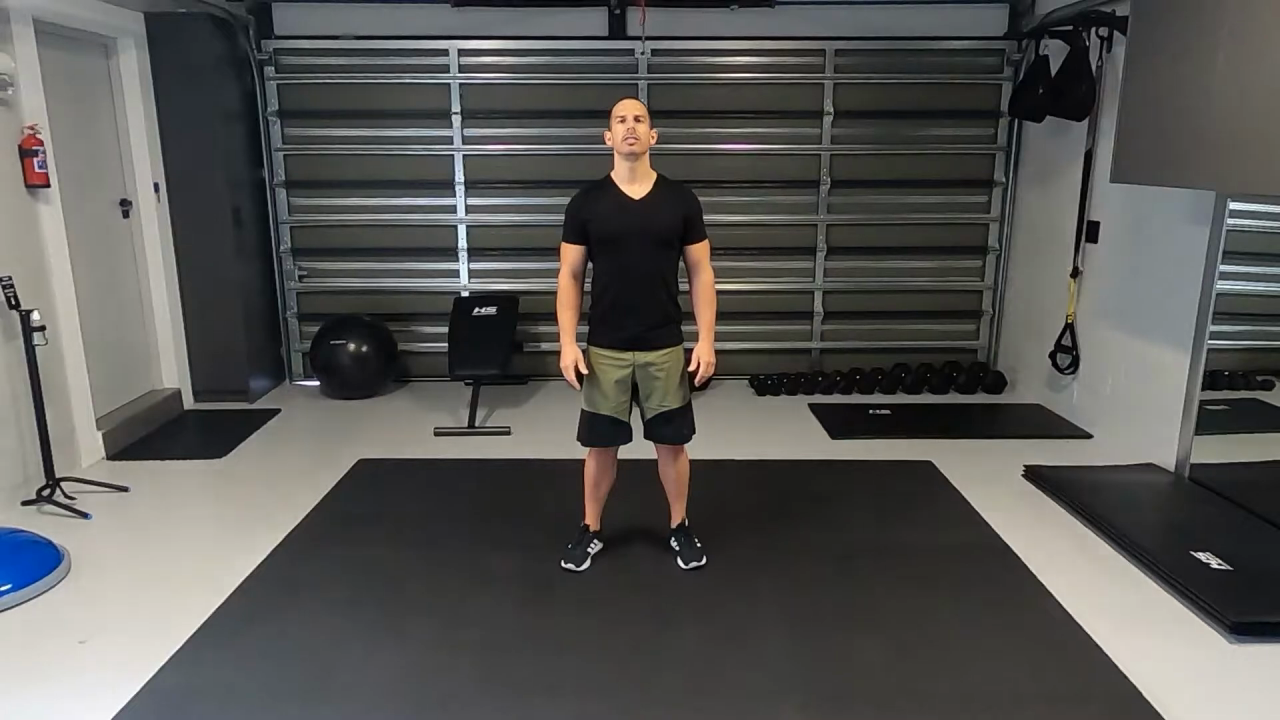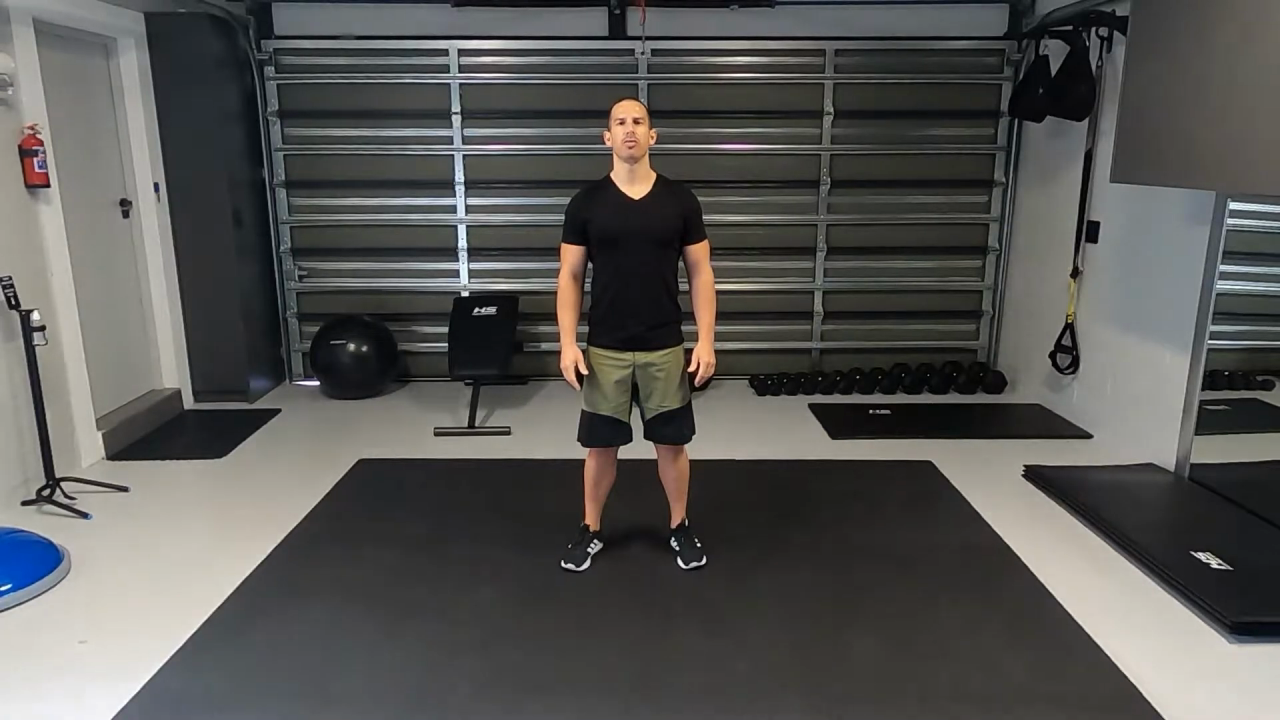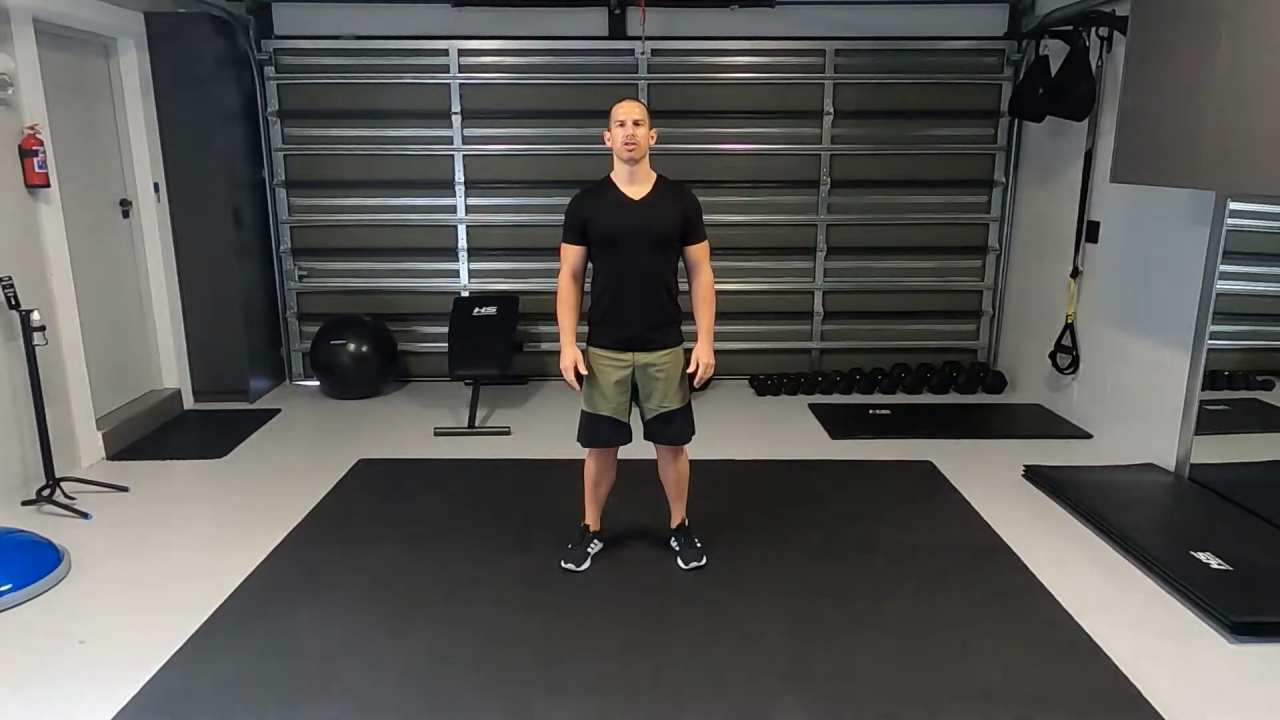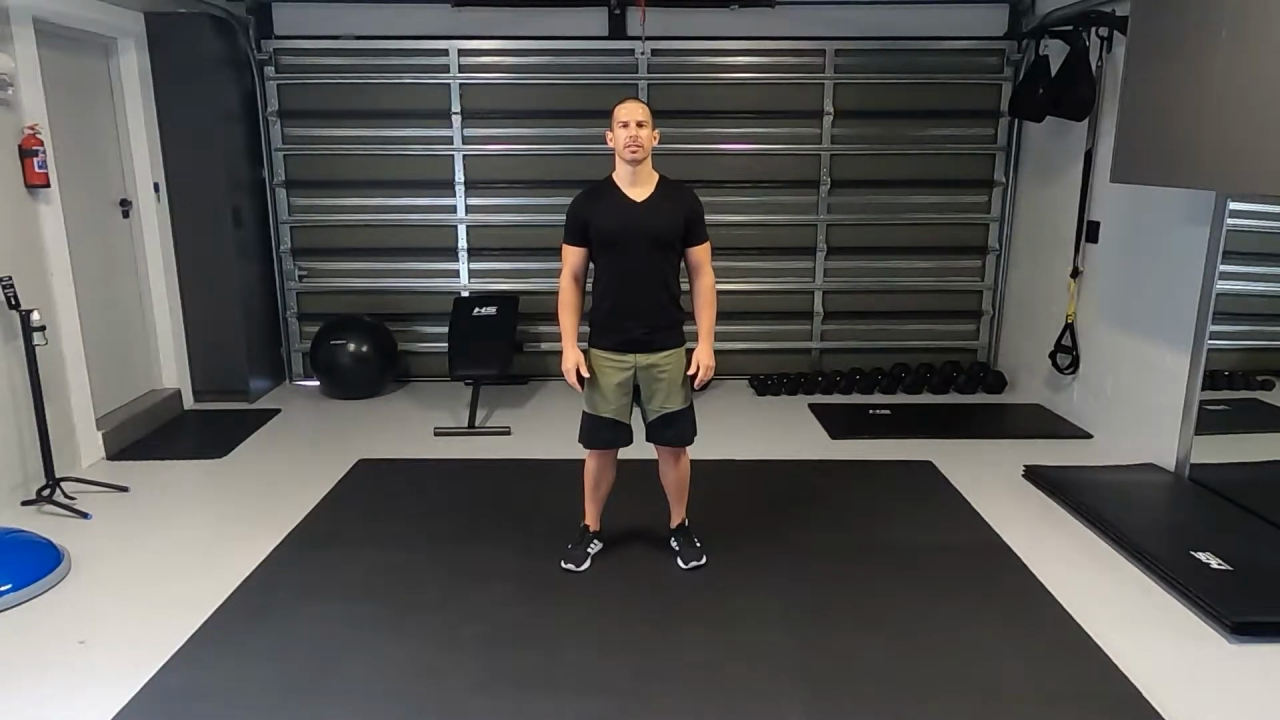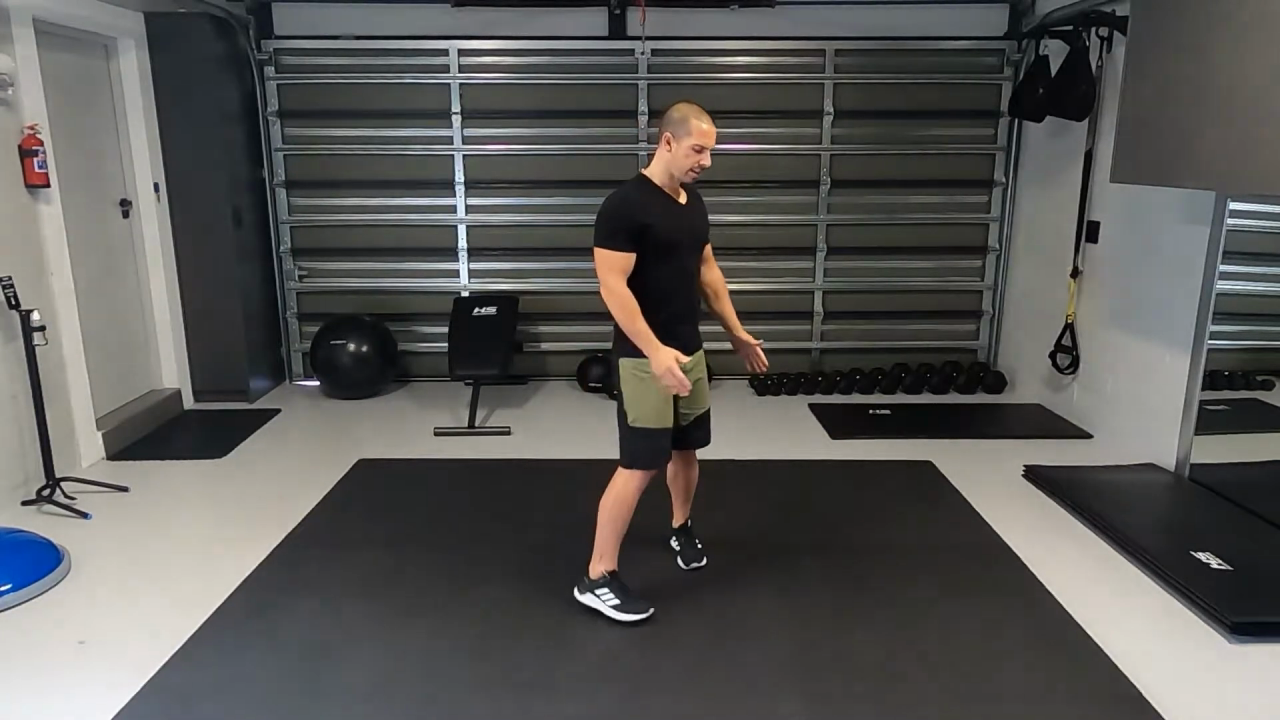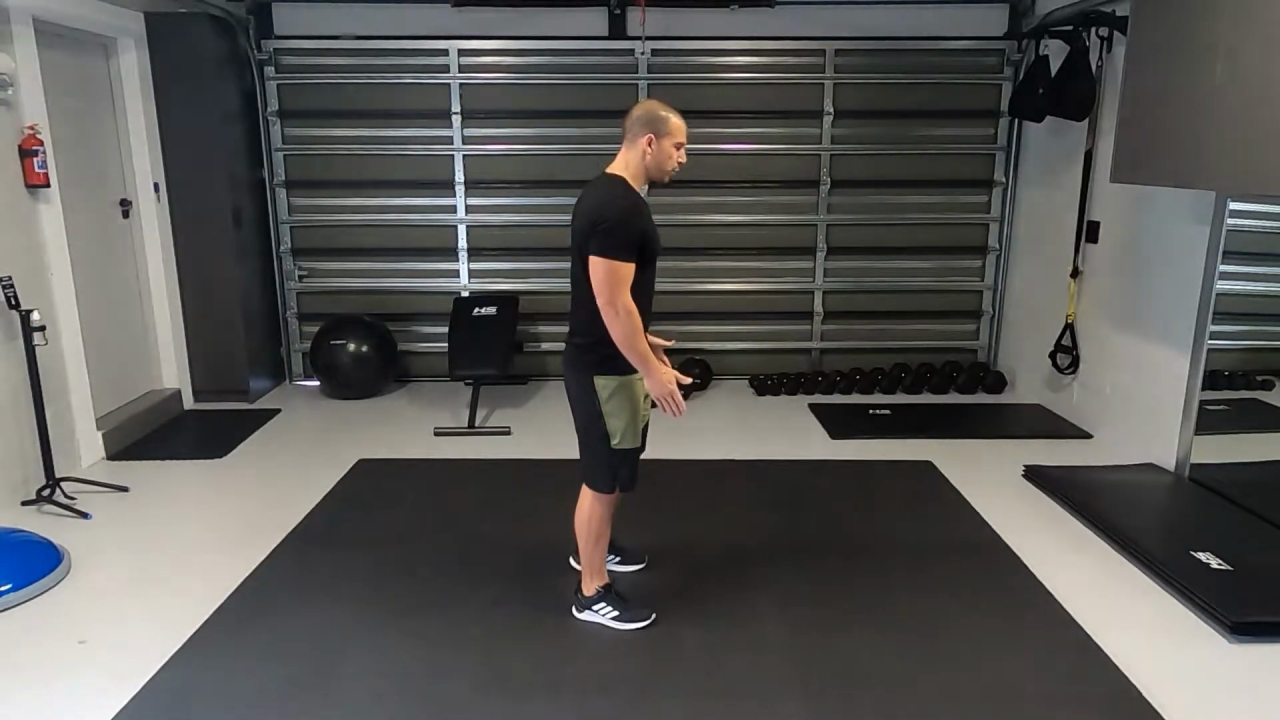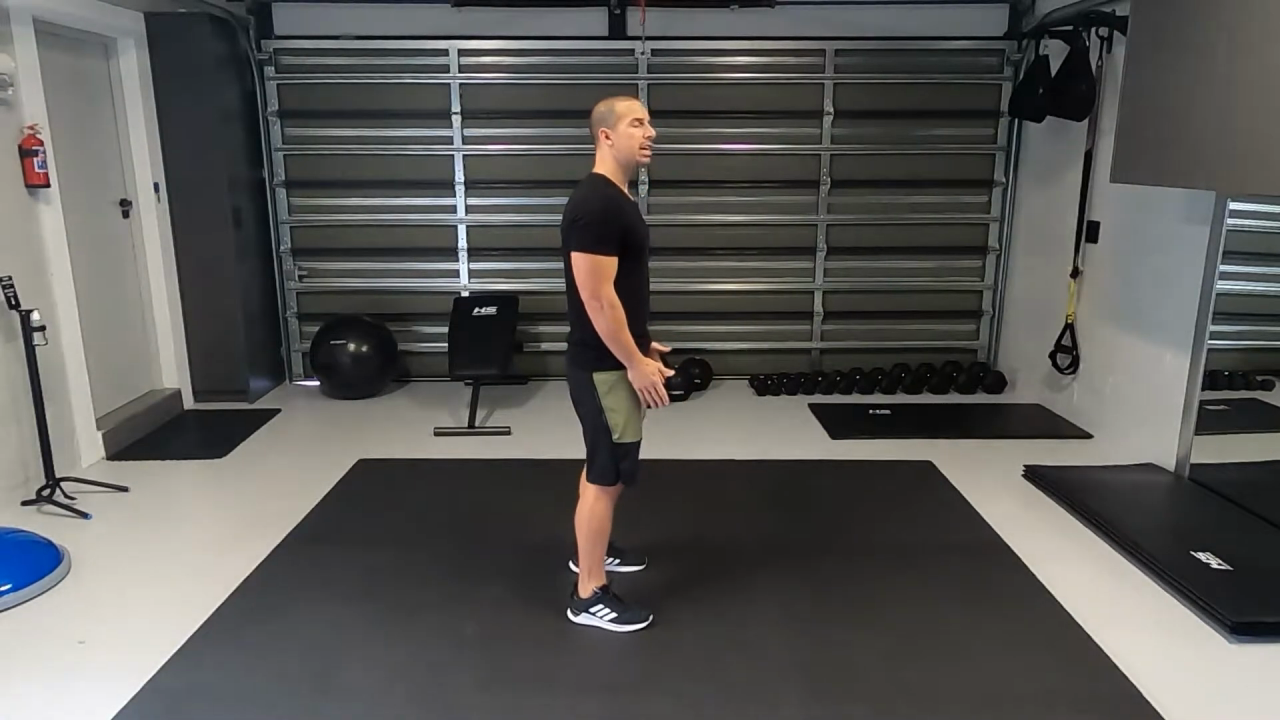
dt=0.7s
person 1, frame 1
left shoulder: (680, 199)
right shoulder: (587, 202)
left elbow: (701, 272)
right elbow: (570, 275)
left wrist: (706, 339)
right wrist: (567, 342)
left hip: (665, 348)
right hip: (605, 349)
left knee: (672, 442)
right knee: (601, 444)
left ankle: (680, 527)
right ankle: (590, 530)
person 1, frame 2
left shoulder: (679, 199)
right shoulder: (587, 203)
left elbow: (700, 272)
right elbow: (570, 275)
left wrist: (705, 340)
right wrist: (568, 343)
left hip: (665, 347)
right hip: (605, 349)
left knee: (671, 442)
right knee: (601, 445)
left ankle: (680, 527)
right ankle: (590, 530)
person 1, frame 3
left shoulder: (680, 199)
right shoulder: (587, 203)
left elbow: (700, 273)
right elbow: (570, 276)
left wrist: (705, 340)
right wrist: (568, 343)
left hip: (665, 347)
right hip: (604, 349)
left knee: (671, 442)
right knee: (601, 444)
left ankle: (680, 527)
right ankle: (590, 530)
person 1, frame 4
left shoulder: (682, 200)
right shoulder: (589, 204)
left elbow: (702, 274)
right elbow: (571, 278)
left wrist: (705, 342)
right wrist: (569, 345)
left hip: (667, 349)
right hip: (606, 351)
left knee: (673, 444)
right knee: (602, 446)
left ankle: (679, 527)
right ankle: (590, 529)
person 1, frame 5
left shoulder: (693, 201)
right shoulder: (625, 204)
left elbow: (706, 271)
right elbow: (613, 286)
left wrist: (735, 331)
right wrist: (653, 352)
left hip: (685, 350)
right hip: (644, 356)
left knee: (685, 448)
right knee: (640, 464)
left ankle: (681, 528)
right ankle: (598, 577)
person 1, frame 6
left shoulder: (610, 194)
right shoulder: (618, 209)
right elbow: (613, 304)
left wrist: (643, 343)
right wrist: (652, 372)
left hip: (614, 358)
right hip: (603, 367)
left knee: (618, 467)
right knee: (606, 478)
left ankle: (593, 548)
right ankle: (592, 592)
person 1, frame 7
left shoulder: (616, 197)
right shoulder: (594, 203)
right elbow: (597, 296)
left wrist: (643, 344)
right wrist: (635, 362)
left hip: (617, 357)
right hip: (604, 364)
left knee: (605, 466)
right knee: (607, 476)
left ankle: (592, 548)
right ankle: (589, 595)
